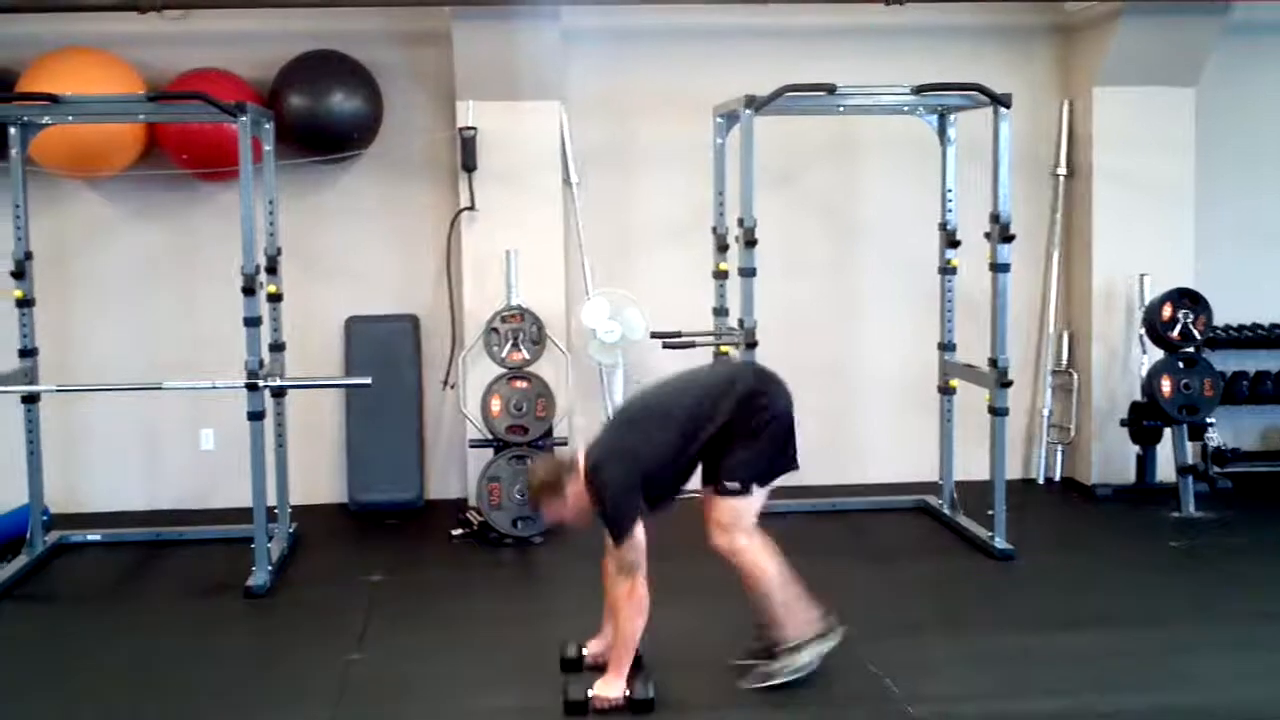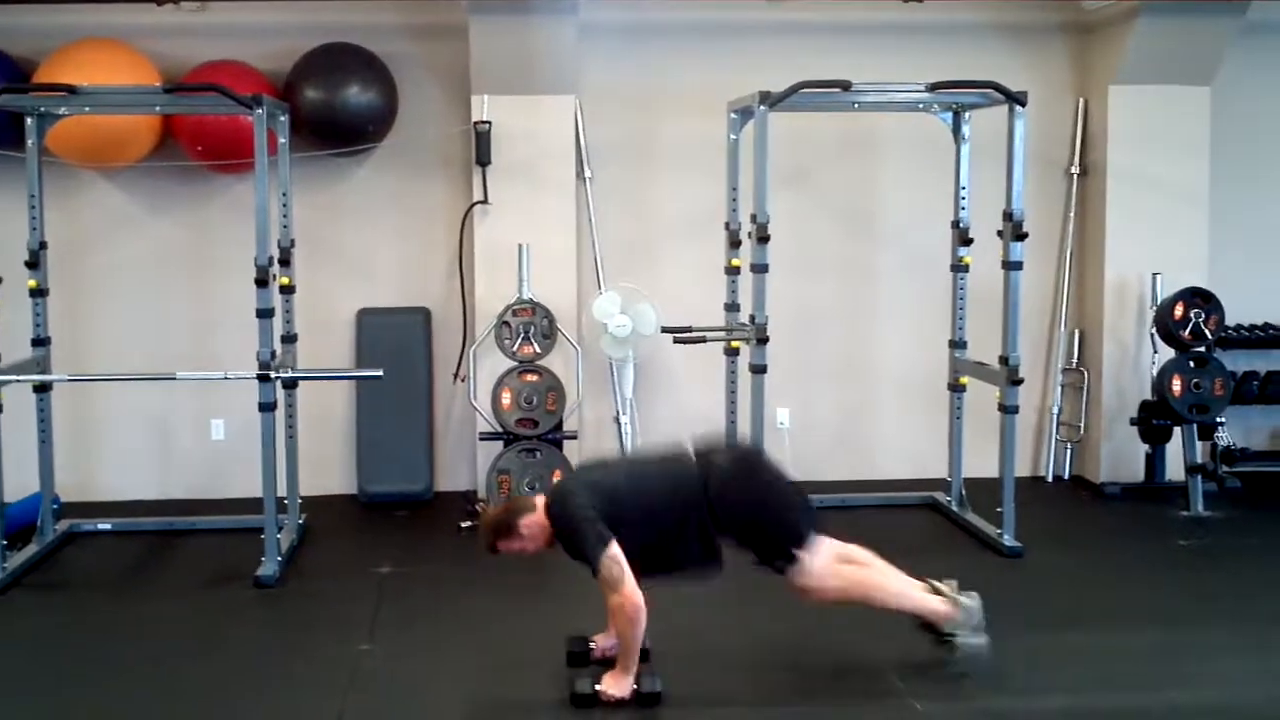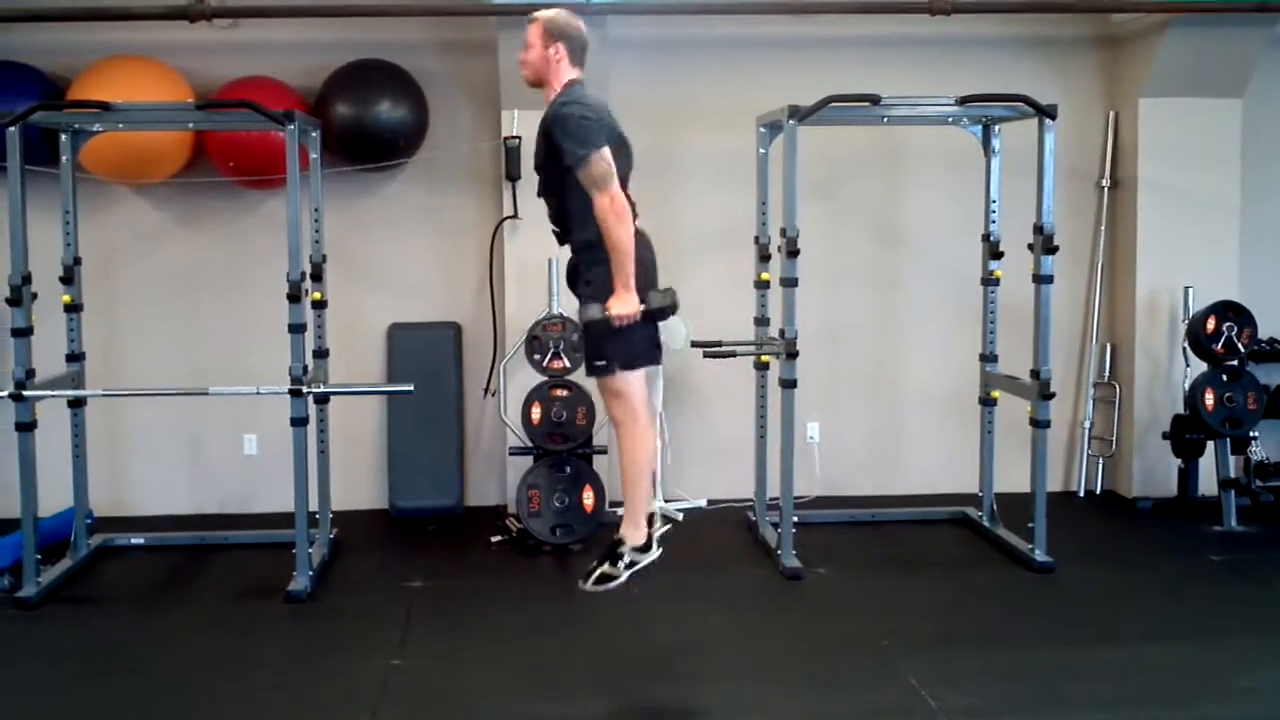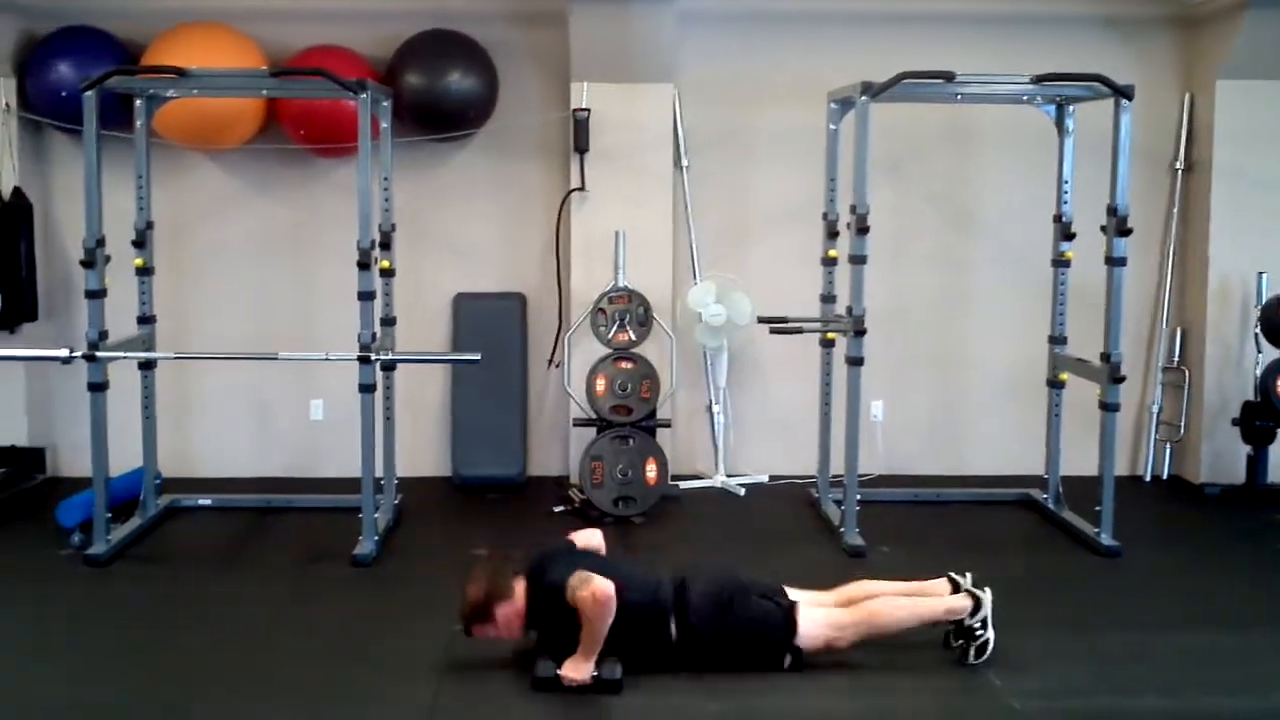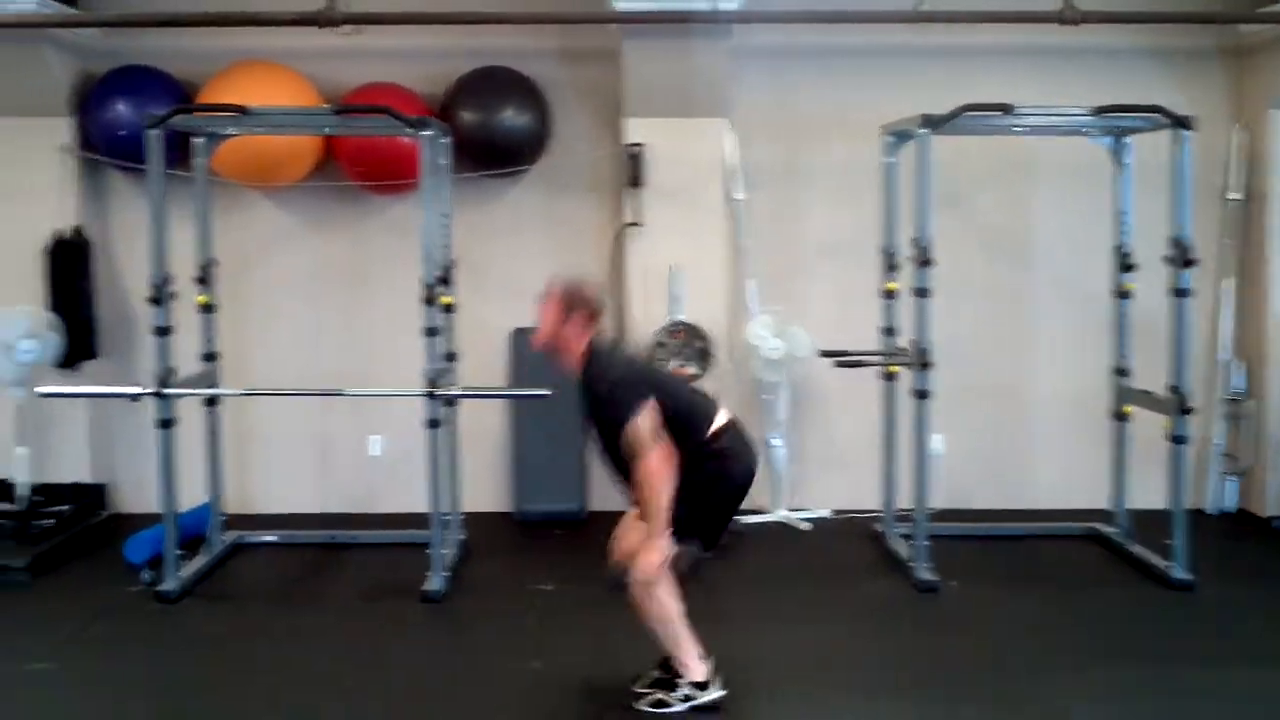
dt=1s
person 1, frame 1
left shoulder: (612, 481)
right shoulder: (595, 468)
left elbow: (631, 582)
right elbow: (617, 555)
left wrist: (617, 674)
right wrist: (610, 636)
left hip: (758, 405)
right hip: (743, 398)
left knee: (727, 535)
right knee: (727, 525)
left ankle: (801, 637)
right ankle: (785, 629)
person 1, frame 2
left shoulder: (578, 516)
right shoulder: (571, 496)
left elbow: (629, 598)
left wrist: (625, 671)
right wrist: (615, 633)
left hip: (730, 489)
right hip: (721, 476)
left knee: (818, 575)
right knee: (822, 555)
left ankle: (947, 609)
right ankle: (935, 596)
person 1, frame 3
left shoulder: (569, 111)
right shoulder: (578, 110)
left elbow: (611, 203)
left wrist: (624, 288)
left hip: (607, 269)
right hip: (606, 268)
left knee: (626, 400)
right knee: (627, 400)
left ankle: (635, 539)
right ankle: (641, 521)
person 1, frame 4
left shoulder: (545, 589)
right shoulder: (544, 568)
left elbow: (600, 595)
right elbow: (593, 535)
left wrist: (584, 658)
left hip: (699, 625)
right hip: (692, 603)
left knee: (838, 630)
right knee: (830, 601)
left ankle: (965, 607)
right ankle: (950, 588)
person 1, frame 5
left shoulder: (605, 377)
right shoulder: (599, 367)
left elbow: (655, 459)
right elbow: (647, 452)
left wrist: (653, 539)
right wrist: (636, 527)
left hip: (720, 460)
right hip: (708, 454)
left knee: (640, 560)
right knee: (626, 549)
left ankle: (696, 677)
right ankle: (689, 662)
